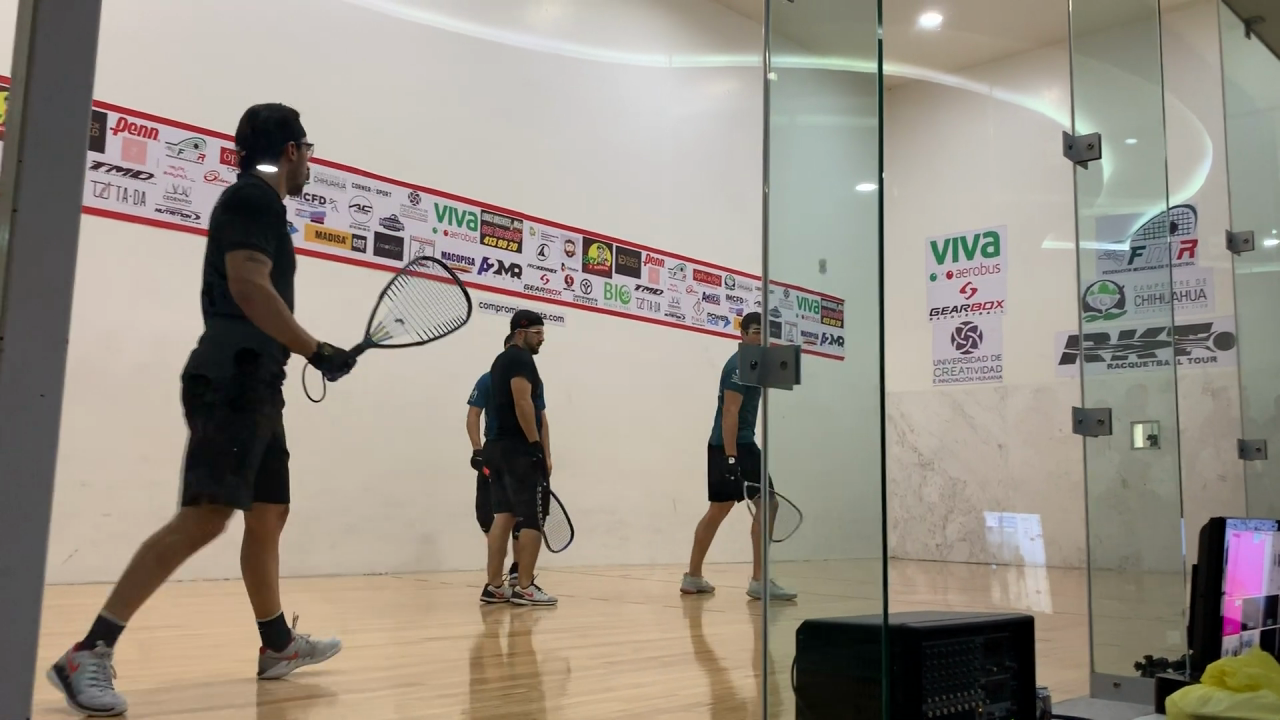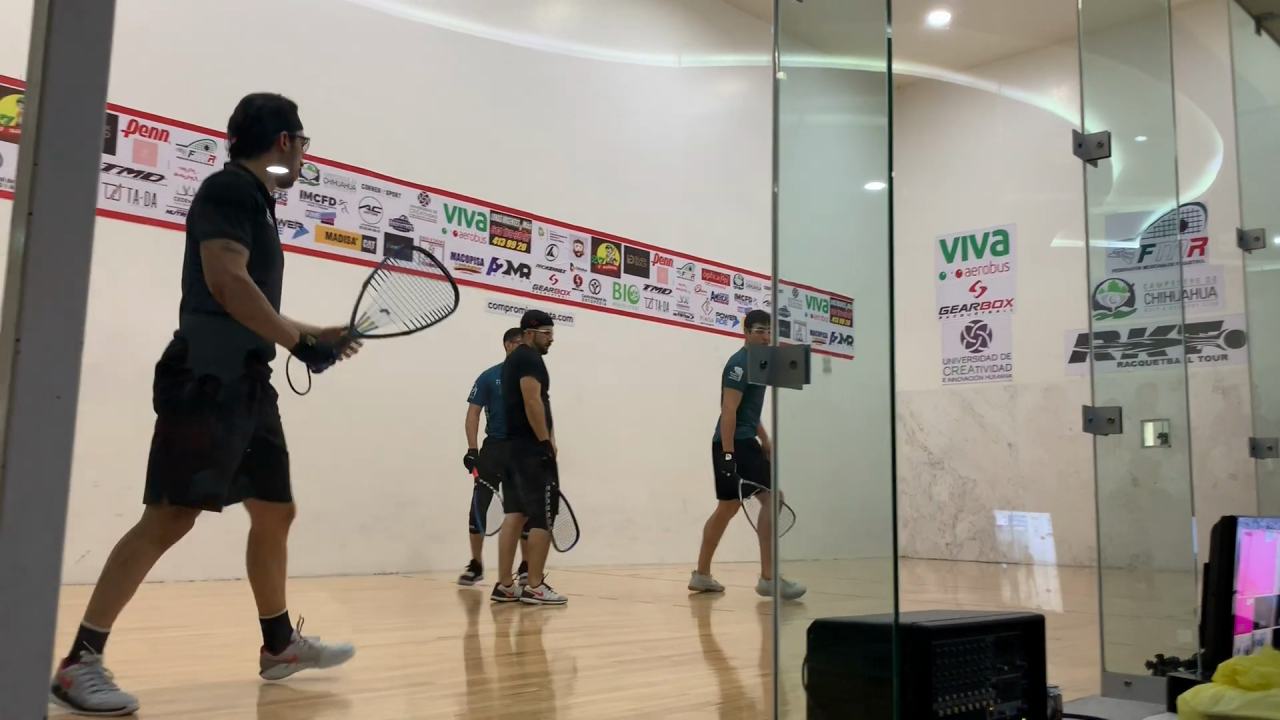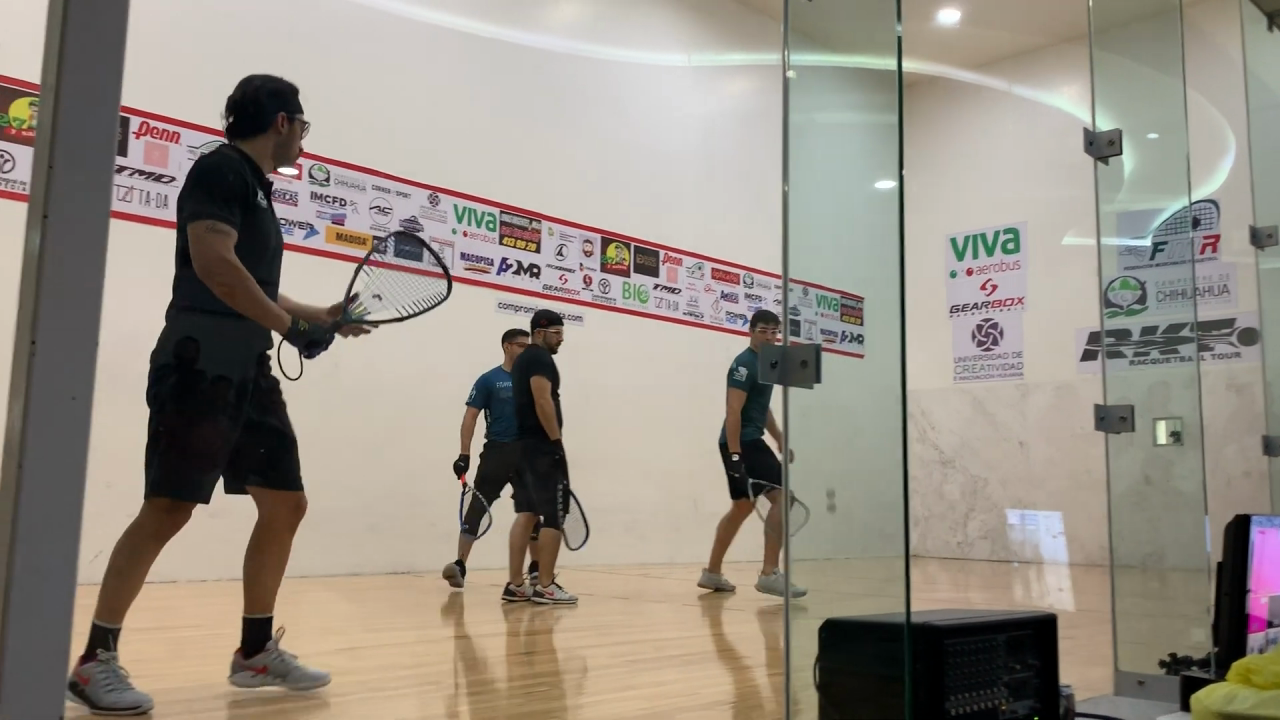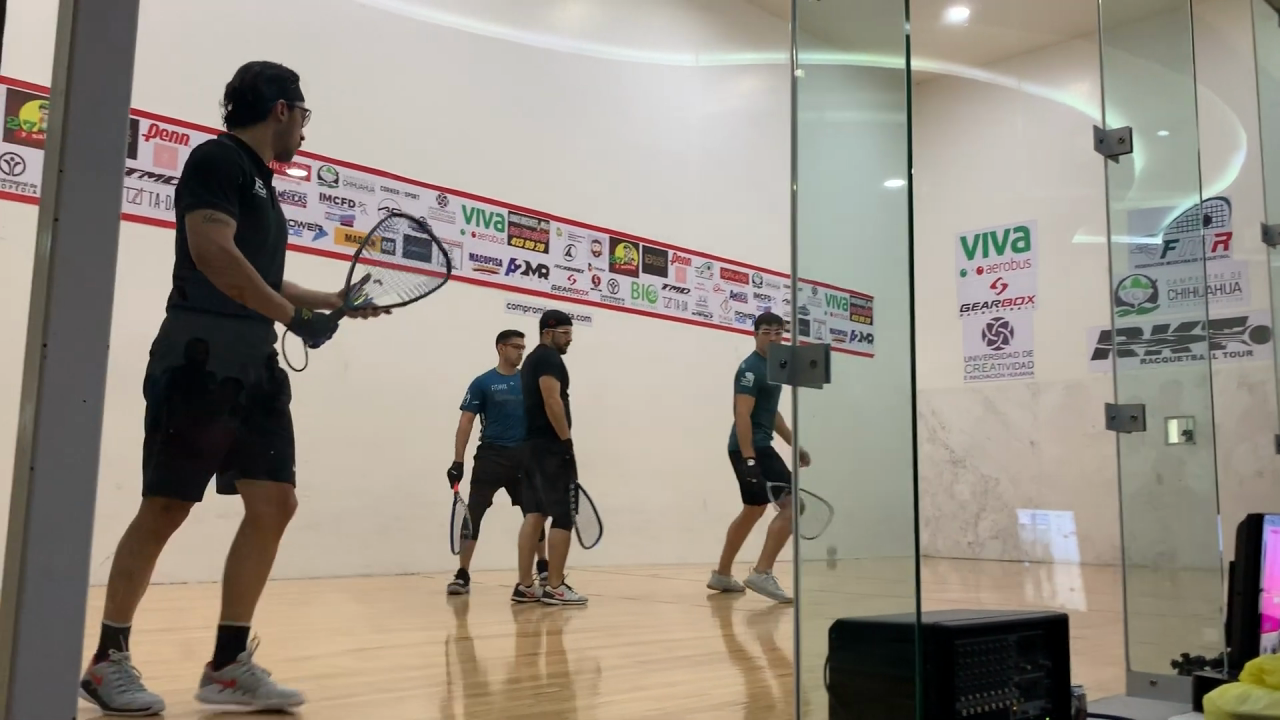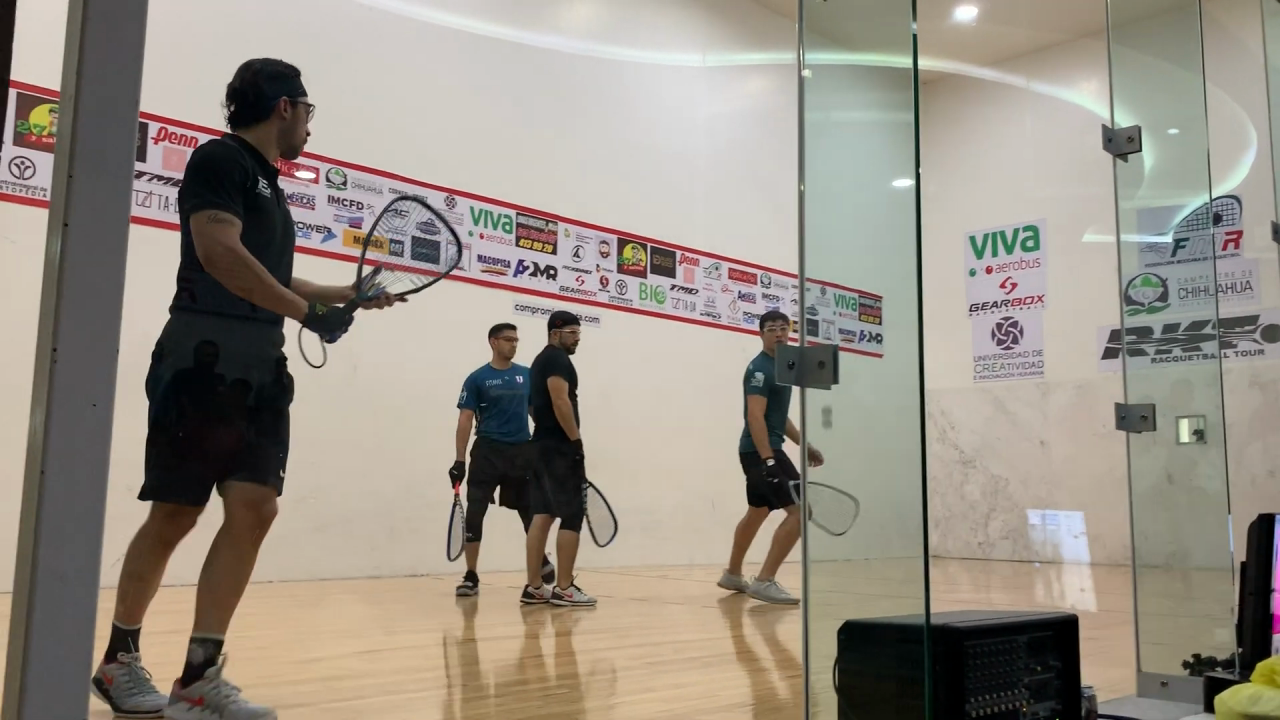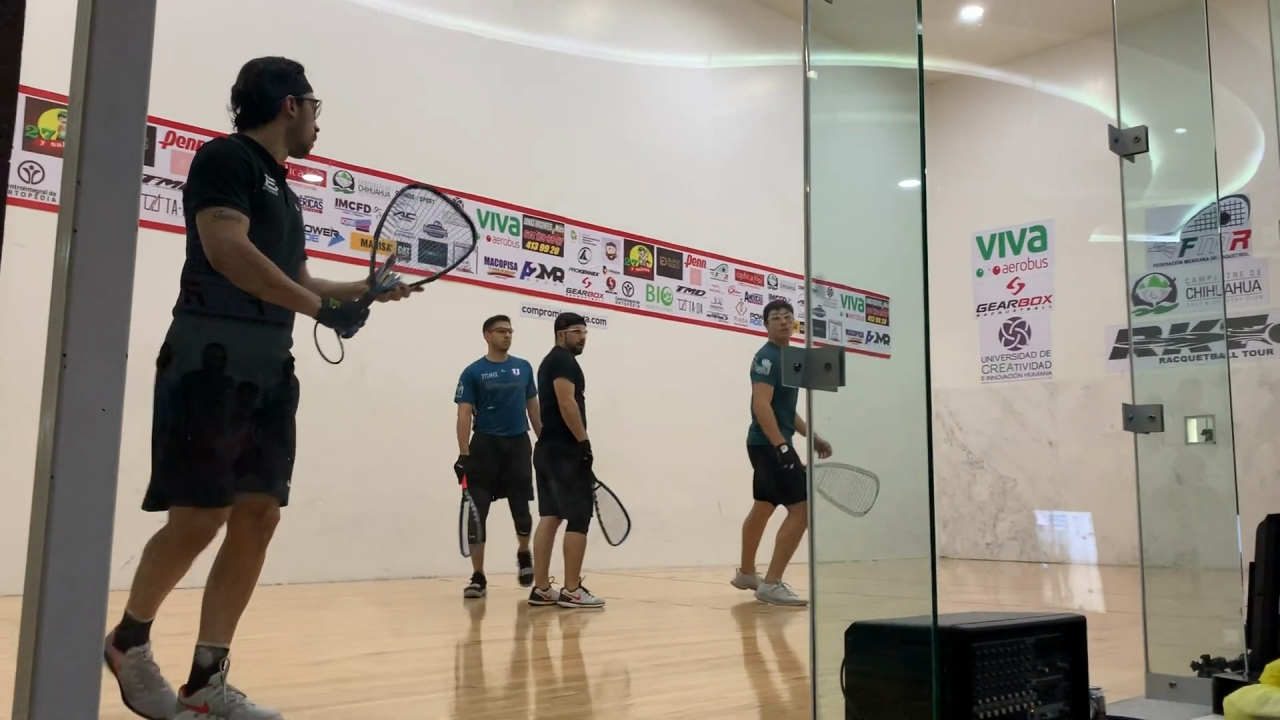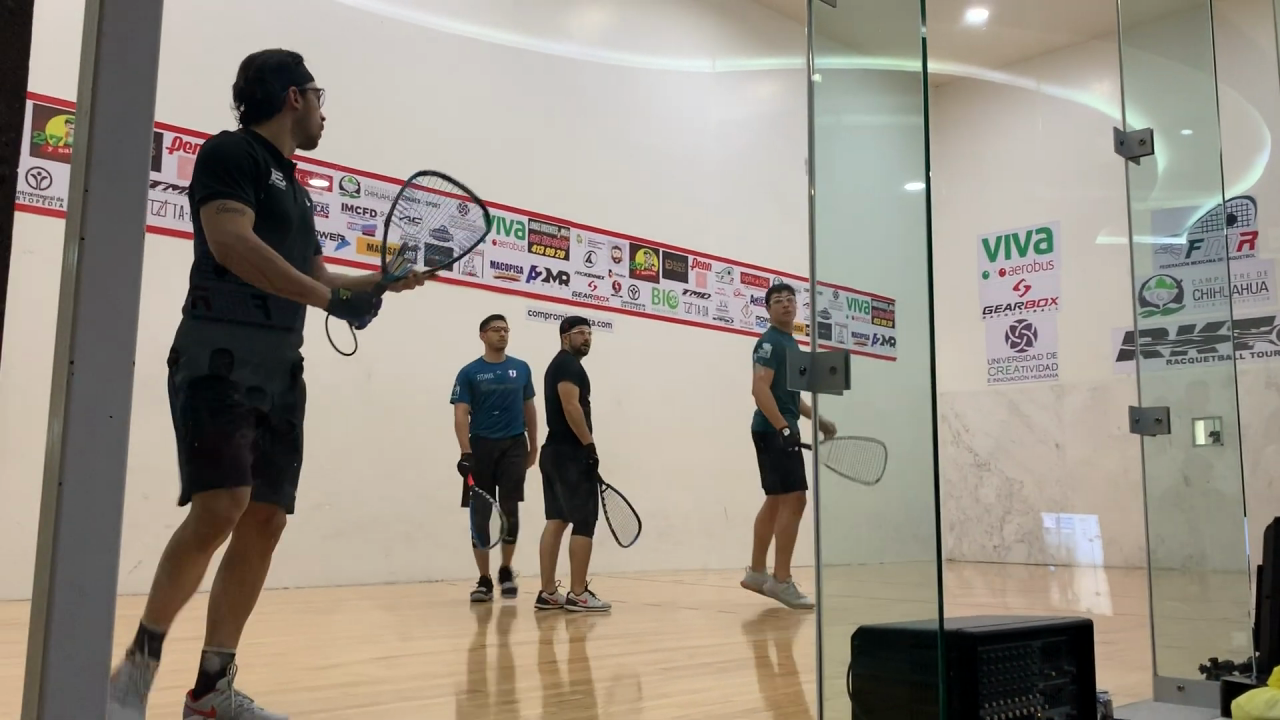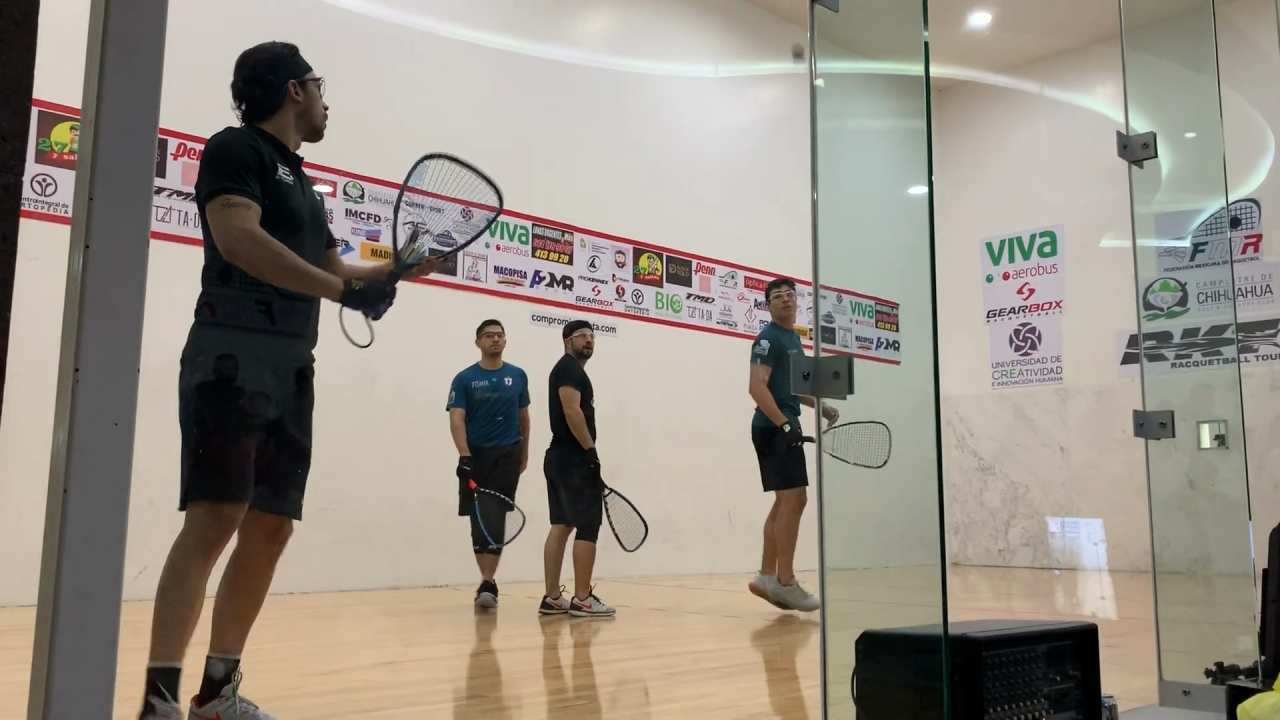
dt=0.1s
person 1, frame 1
left shoulder: (260, 207)
right shoulder: (253, 199)
right elbow: (250, 289)
left wrist: (312, 347)
right wrist: (315, 350)
left hip: (253, 385)
right hip: (230, 381)
left knee: (269, 513)
right knee: (202, 520)
left ankle: (278, 643)
right ankle: (87, 652)
person 1, frame 2
left shoulder: (251, 200)
right shoulder: (232, 188)
right elbow: (226, 279)
left wrist: (311, 334)
right wrist: (299, 341)
left hip: (243, 380)
right hip: (211, 375)
left knee: (274, 513)
right knee: (171, 516)
left ankle: (280, 642)
right ankle: (82, 660)
person 1, frame 3
left shoulder: (257, 190)
right shoulder: (220, 169)
right elbow: (213, 260)
left wrist: (321, 315)
right wrist: (289, 325)
left hip: (248, 371)
right hip: (199, 362)
left knee: (285, 503)
right knee: (167, 510)
left ankle: (257, 648)
right ankle: (96, 659)
person 1, frame 4
left shoulder: (260, 181)
right shoulder: (217, 159)
right elbow: (211, 250)
left wrist: (331, 301)
right wrist: (293, 316)
left hip: (253, 365)
right hip: (202, 360)
left knee: (273, 502)
right knee: (166, 507)
left ankle: (228, 662)
right ankle: (108, 658)
person 1, frame 5
left shoulder: (269, 187)
right shoulder: (219, 157)
right elbow: (217, 250)
left wrist: (346, 294)
right wrist: (306, 311)
left hip: (260, 368)
right hip: (201, 358)
left knee: (254, 508)
right knee: (174, 515)
right ankle: (120, 657)
person 1, frame 6
left shoulder: (280, 187)
right shoulder: (224, 157)
right elbow: (225, 248)
left wrist: (363, 288)
right wrist: (320, 307)
left hip: (268, 369)
right hip: (209, 360)
left knee: (256, 517)
right knee: (195, 519)
right ankle: (130, 640)
person 1, frame 7
left shoulder: (292, 186)
right shoulder: (230, 152)
left elbow: (314, 275)
right elbow: (232, 244)
left wrist: (379, 280)
right wrist: (332, 299)
left hip: (278, 370)
right hip: (219, 359)
left knee: (261, 524)
right knee: (218, 510)
right ankle: (140, 662)
person 1, frame 8
left shoulder: (300, 182)
right shoulder: (234, 149)
left elbow: (332, 268)
right elbow: (238, 239)
left wrist: (396, 270)
right wrist: (343, 289)
left hip: (289, 373)
right hip: (230, 363)
left knee: (268, 532)
right knee: (216, 521)
person 2, frame 1
right shoulder: (740, 365)
right elbow: (729, 412)
left wrist: (741, 450)
right wrist: (732, 457)
left hip: (723, 446)
right hip: (732, 446)
left knee: (717, 510)
right knee: (766, 504)
left ankle: (693, 576)
right ankle: (759, 580)
person 2, frame 2
right shoulder: (741, 362)
right elbow: (728, 410)
left wrist: (766, 441)
right wrist: (729, 453)
left hip: (735, 443)
right hip: (735, 443)
left knee: (726, 508)
right knee: (771, 499)
left ankle: (701, 574)
right ankle: (769, 578)
person 2, frame 3
left shoulder: (763, 363)
right shoulder: (744, 363)
right elbow: (733, 410)
left wrist: (781, 441)
right wrist: (735, 454)
left hip: (750, 442)
right hip: (741, 444)
left knee: (741, 508)
right knee: (780, 497)
left ankle: (712, 573)
right ankle: (770, 572)
person 2, frame 4
left shoulder: (772, 367)
right shoulder: (751, 368)
right elbow: (742, 416)
left wrist: (794, 445)
right wrist: (750, 460)
left hip: (758, 447)
right hip: (750, 449)
left knee: (752, 512)
right knee: (790, 504)
left ankle: (721, 574)
right ankle: (762, 573)
person 2, frame 5
left shoulder: (780, 367)
right shoulder: (759, 368)
right elbow: (755, 417)
left wrist: (804, 445)
right wrist: (769, 459)
left hip: (768, 451)
right hip: (761, 452)
left knee: (757, 514)
right knee: (798, 511)
left ankle: (733, 574)
right ankle: (764, 581)
person 2, frame 6
left shoulder: (787, 358)
right shoulder: (766, 357)
right elbow: (761, 406)
left wrist: (813, 437)
right wrist: (782, 445)
left hip: (774, 443)
right hip: (769, 444)
left knee: (762, 509)
right knee: (800, 510)
left ankle: (746, 572)
right ankle: (772, 583)
person 2, frame 7
left shoulder: (790, 342)
right shoulder: (768, 342)
right elbow: (760, 389)
left wrist: (816, 419)
right wrist: (785, 428)
left hip: (783, 430)
right hip: (772, 430)
left knee: (776, 502)
right knee: (794, 501)
left ankle: (757, 572)
right ankle: (781, 581)
person 2, frame 8
left shoulder: (794, 338)
right shoulder: (767, 339)
right elbow: (757, 387)
left wrist: (819, 405)
right wrist: (785, 423)
left hip: (785, 427)
right hip: (773, 428)
left knee: (784, 502)
right knee: (794, 499)
left ankle: (767, 577)
right ankle: (785, 582)
person 3, frame 1
left shoulder: (501, 360)
right shoulder: (521, 358)
right elbow: (523, 402)
right wrist: (536, 445)
left hip: (500, 446)
right hip: (520, 448)
left knee: (504, 515)
right knee: (533, 517)
left ankle: (494, 586)
right ankle: (524, 588)
person 3, frame 2
left shoulder: (511, 359)
right shoulder: (530, 358)
right elbow: (533, 402)
right wrist: (546, 443)
left hip: (512, 445)
right hip: (530, 448)
left knee: (516, 515)
right knee: (543, 517)
left ankle: (505, 585)
right ankle: (535, 587)
person 3, frame 3
left shoulder: (523, 359)
right shoulder: (540, 358)
right elbow: (543, 401)
right wrist: (557, 443)
left hip: (524, 445)
right hip: (541, 447)
left knee: (527, 514)
right knee: (554, 515)
left ankle: (515, 584)
right ankle: (545, 587)
person 3, frame 4
left shoulder: (532, 359)
right shoulder: (549, 358)
right elbow: (552, 401)
right wrist: (567, 443)
left hip: (532, 445)
right hip: (550, 447)
left knee: (535, 514)
right knee: (564, 516)
left ankle: (525, 585)
right ankle: (555, 587)
person 3, frame 5
left shoulder: (542, 360)
right shoulder: (557, 359)
right elbow: (561, 401)
right wrist: (577, 442)
left hip: (541, 446)
right hip: (558, 448)
left knee: (543, 516)
right knee: (572, 516)
left ankle: (534, 587)
right ankle: (564, 589)
person 3, frame 6
left shoulder: (550, 362)
right shoulder: (563, 360)
right elbow: (567, 403)
right wrist: (584, 443)
left hip: (547, 448)
right hip: (565, 450)
left knee: (550, 517)
right knee: (579, 518)
left ankle: (541, 588)
right ankle: (572, 591)
person 3, frame 7
left shoulder: (561, 365)
right shoulder: (568, 363)
right elbow: (571, 406)
right wrist: (590, 447)
left hip: (555, 452)
right hip: (570, 454)
left knee: (556, 521)
right knee: (584, 521)
left ankle: (548, 593)
right ankle: (578, 595)
person 3, frame 8
left shoulder: (566, 369)
right shoulder: (570, 368)
right elbow: (572, 410)
right wrist: (591, 451)
left hip: (559, 457)
right hip: (574, 459)
left knee: (561, 526)
right knee: (587, 526)
left ankle: (552, 598)
right ankle: (583, 599)
person 4, frame 1
right shoulder: (488, 381)
left elbow: (542, 420)
right elbow: (473, 416)
left wrist: (545, 454)
right wrist: (477, 449)
right knee: (485, 510)
left ankle: (518, 566)
person 4, frame 2
right shoulder: (489, 377)
right elbow: (473, 414)
right wrist: (472, 449)
right hip: (495, 447)
left knee: (522, 509)
right knee: (479, 505)
left ankle: (526, 565)
right ankle: (476, 564)
person 4, frame 3
right shoulder: (488, 380)
right elbow: (470, 417)
right wrist: (463, 454)
right hip: (497, 450)
left knee: (530, 511)
right knee: (477, 506)
left ankle: (535, 567)
right ankle: (459, 565)
person 4, frame 4
right shoulder: (483, 383)
right elbow: (466, 422)
right wrist: (457, 461)
left hip: (524, 454)
right hip: (491, 453)
right knee: (474, 510)
left ankle: (542, 564)
right ankle: (462, 574)
person 4, frame 5
left shoulder: (526, 375)
right shoulder: (476, 379)
right elbow: (465, 421)
right wrist: (459, 461)
left hip: (521, 450)
right hip: (487, 450)
left knee: (530, 511)
right knee: (474, 510)
left ankle: (542, 558)
right ankle: (471, 576)
person 4, frame 6
left shoulder: (524, 368)
right shoulder: (473, 372)
left elbow: (533, 406)
right elbow: (464, 415)
right wrist: (463, 455)
left hip: (518, 444)
right hip: (484, 445)
left knee: (520, 507)
right knee: (476, 511)
left ankle: (524, 556)
right ankle: (478, 577)
person 4, frame 7
left shoulder: (522, 369)
right shoulder: (468, 373)
left elbow: (529, 409)
right elbow: (461, 414)
left wrist: (533, 446)
right wrist: (465, 452)
left hip: (513, 446)
right hip: (479, 448)
left knee: (509, 509)
right knee: (479, 515)
left ankle: (505, 570)
right ankle: (485, 580)
person 4, frame 8
left shoulder: (518, 376)
right shoulder: (464, 379)
left elbow: (523, 416)
right elbow: (457, 420)
left wrist: (525, 454)
right wrist: (464, 457)
left hip: (507, 454)
right hip: (475, 456)
left knee: (495, 519)
right knee: (478, 524)
left ankle: (488, 583)
right ankle: (487, 583)
